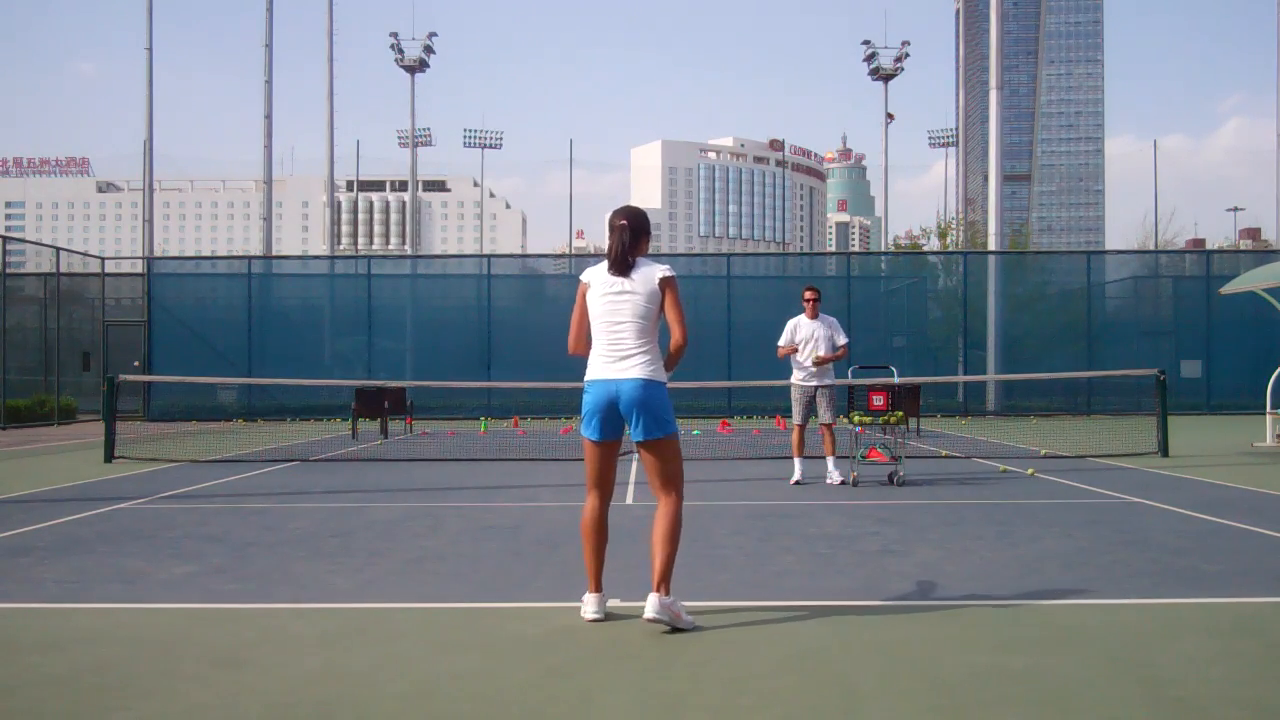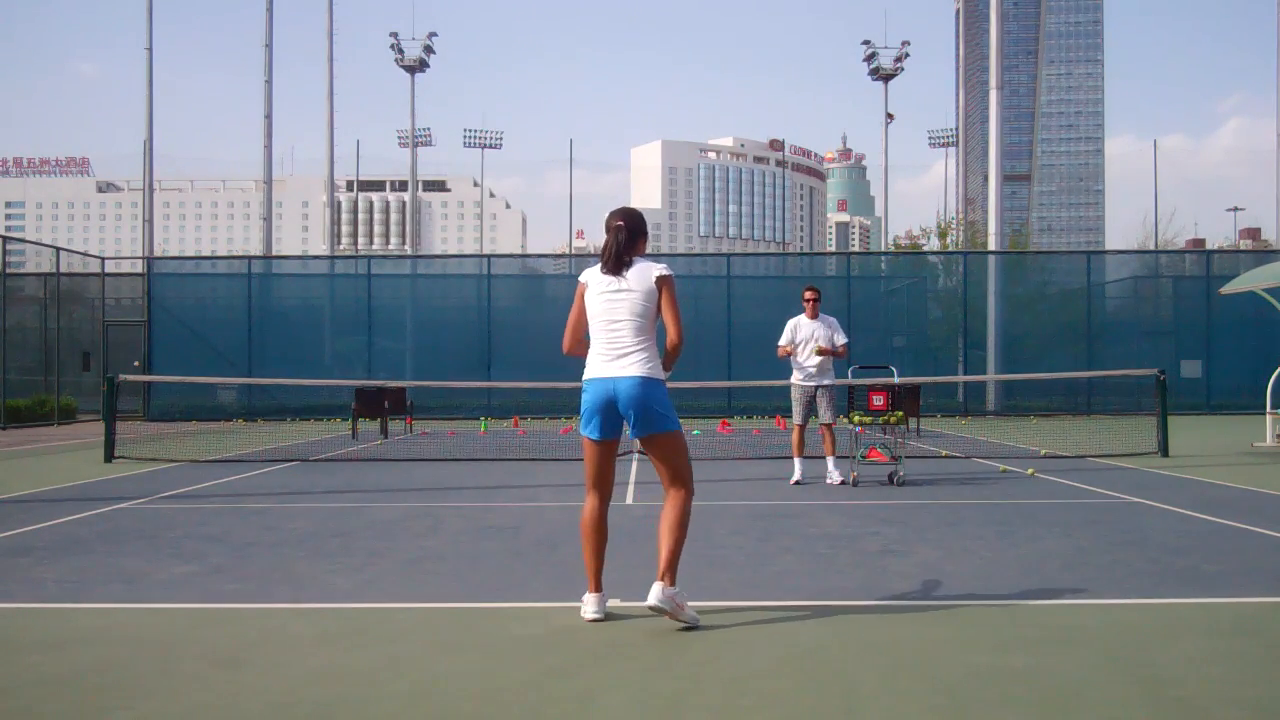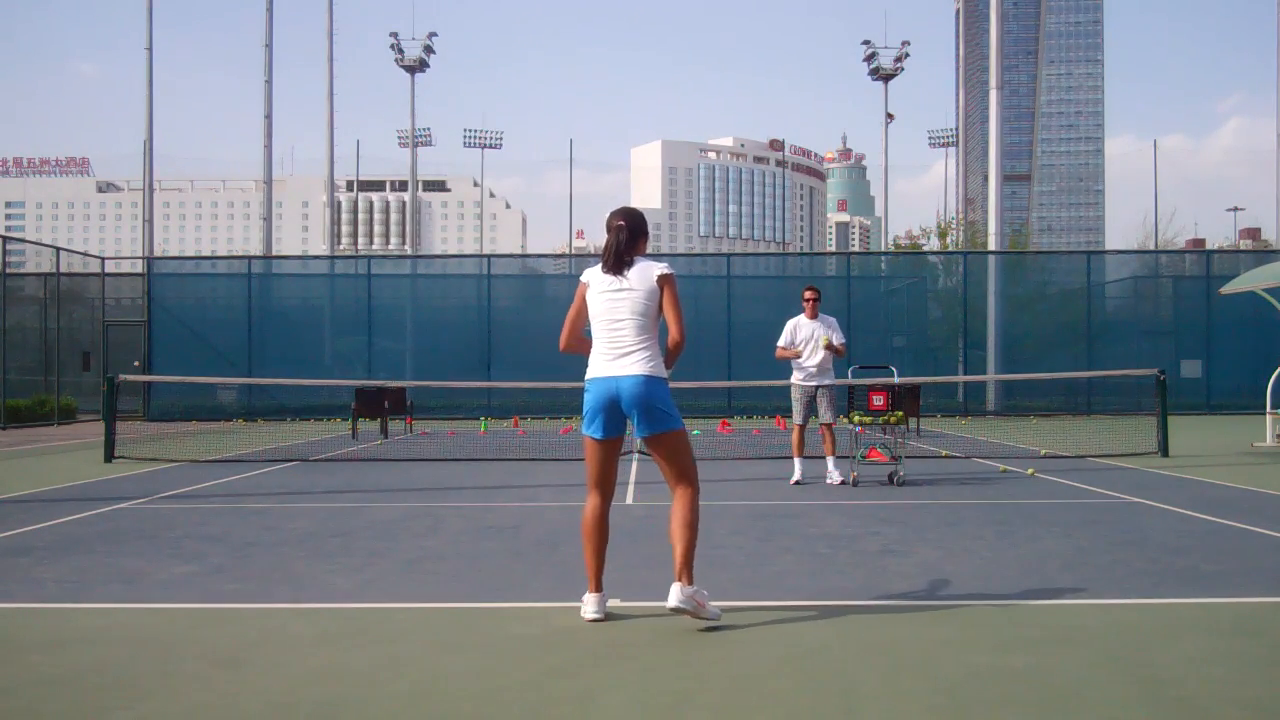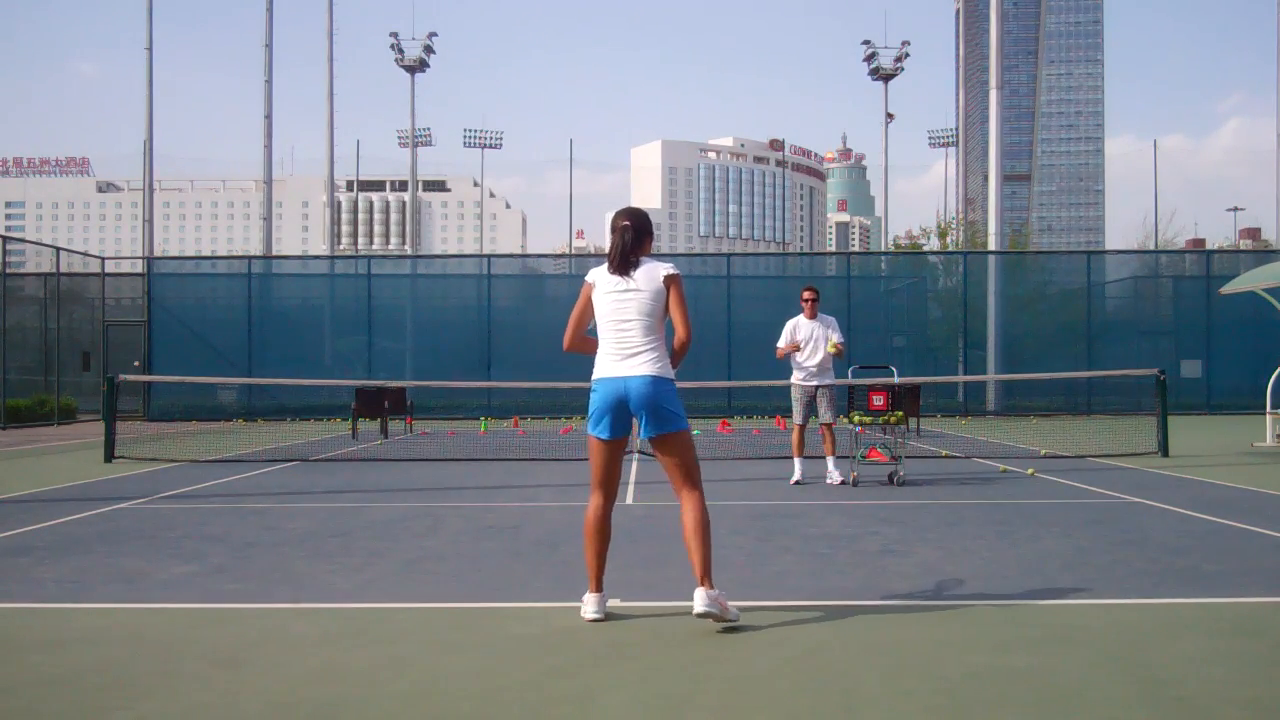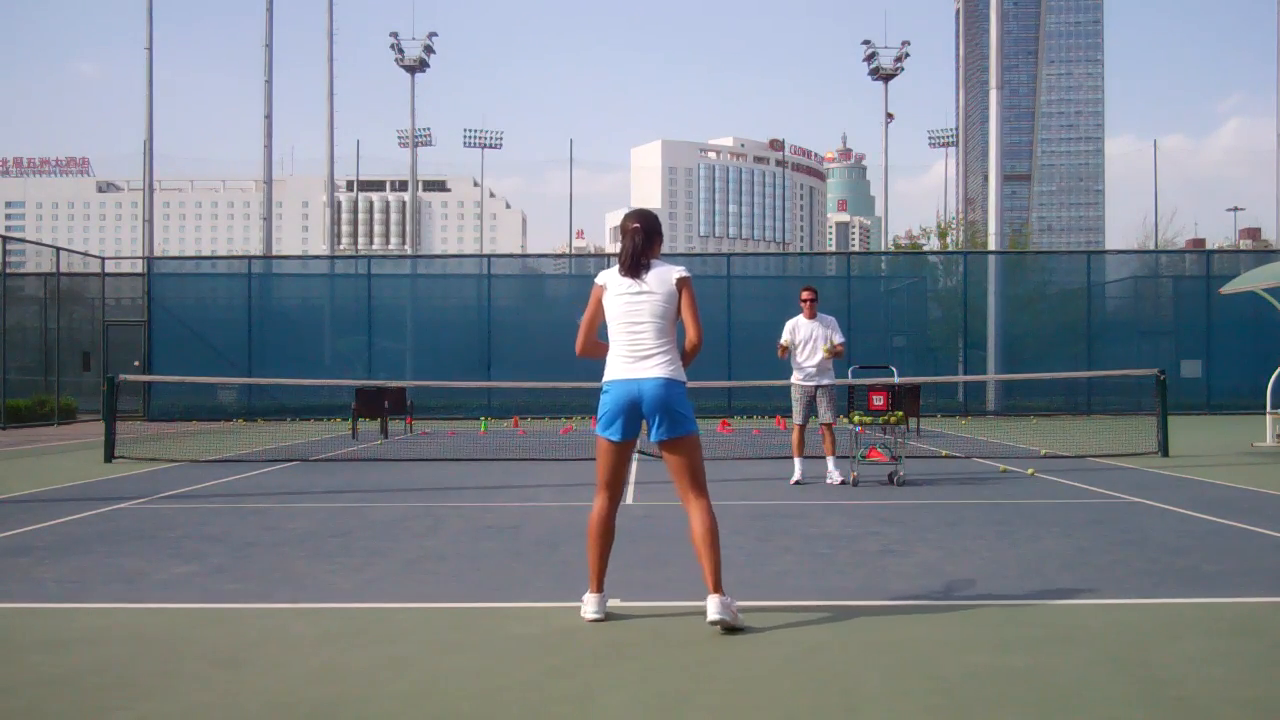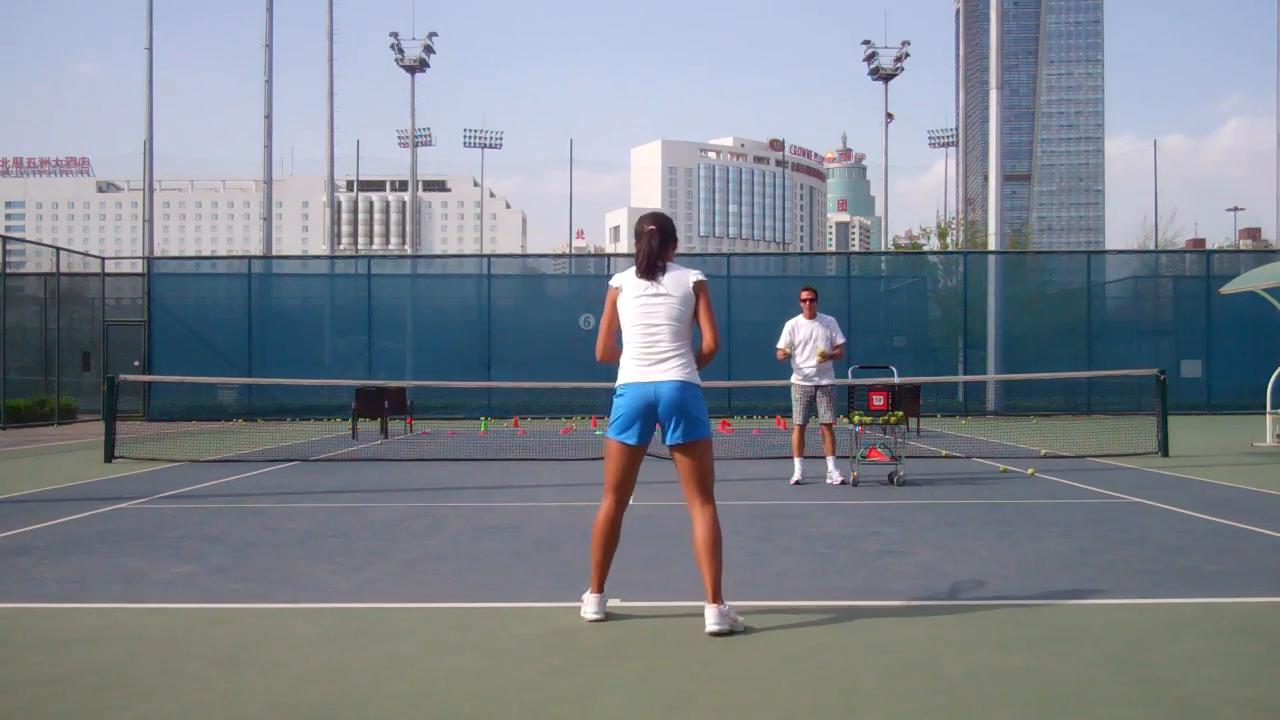
dt=0.1s
person 1, frame 1
left shoulder: (590, 277)
right shoulder: (660, 275)
left elbow: (575, 345)
right elbow: (679, 337)
left hip: (598, 386)
right hip: (643, 386)
left knee: (597, 496)
right knee: (669, 495)
left ankle: (594, 596)
right ankle: (660, 595)
person 1, frame 2
left shoulder: (588, 278)
right shoulder: (657, 273)
left elbow: (570, 345)
right elbow: (675, 335)
left hip: (596, 384)
right hip: (642, 384)
left knee: (596, 496)
right knee: (679, 487)
left ankle: (594, 596)
right ankle: (665, 584)
person 1, frame 3
left shoulder: (590, 278)
right shoulder: (659, 272)
left elbow: (567, 342)
right elbow: (677, 334)
left hip: (599, 384)
right hip: (645, 384)
left knee: (598, 496)
right knee: (685, 486)
left ankle: (593, 596)
right ankle: (683, 585)
person 1, frame 4
left shoulder: (595, 278)
right shoulder: (665, 273)
left elbow: (570, 341)
right elbow: (684, 335)
left hip: (606, 384)
right hip: (653, 384)
left knee: (601, 496)
right knee: (690, 490)
left ankle: (594, 596)
right ankle: (704, 590)
person 1, frame 5
left shoulder: (605, 280)
right shoulder: (677, 276)
left elbow: (585, 347)
right elbow: (695, 338)
left hip: (617, 388)
right hip: (665, 388)
left knee: (605, 498)
right knee: (696, 497)
left ankle: (594, 596)
right ankle: (716, 597)
person 1, frame 6
left shoulder: (620, 283)
right shoulder: (692, 279)
left elbow: (603, 352)
right elbow: (711, 343)
left hip: (632, 391)
right hip: (680, 391)
left knee: (613, 500)
right knee: (701, 503)
left ankle: (595, 596)
right ankle: (715, 607)
person 2, frame 1
left shoulder: (831, 323)
right shoulder: (794, 323)
left elbow: (844, 350)
right elbow: (780, 352)
left wrist: (830, 358)
right wrist: (788, 350)
left hip: (825, 381)
right hip: (801, 381)
left knee: (827, 425)
right knee: (798, 425)
left ankle: (832, 470)
right ankle: (798, 471)
person 2, frame 2
left shoulder: (831, 323)
right shoulder: (794, 323)
left elbow: (843, 350)
right elbow: (780, 351)
left wrist: (830, 352)
right wrist: (787, 351)
left hip: (825, 381)
right hip: (801, 381)
left knee: (827, 425)
right knee: (798, 425)
left ankle: (832, 470)
right ankle: (798, 471)
person 2, frame 3
left shoulder: (831, 322)
right shoulder: (793, 324)
left elbow: (842, 352)
right elbow: (778, 352)
left wrist: (834, 348)
right wrist: (789, 354)
left hip: (825, 382)
right hip: (801, 382)
left knee: (827, 425)
right knee: (799, 425)
left ankle: (832, 470)
right ankle: (797, 471)
person 2, frame 4
left shoulder: (830, 322)
right shoulder: (793, 324)
left elbow: (841, 351)
right elbow: (779, 352)
left wrist: (836, 349)
right wrist: (788, 349)
left hip: (825, 381)
right hip: (801, 381)
left knee: (827, 425)
right knee: (799, 425)
left ankle: (832, 470)
right ankle: (798, 471)
person 2, frame 5
left shoulder: (829, 322)
right shoulder: (792, 324)
left elbow: (841, 350)
right elbow: (782, 353)
left wrist: (833, 352)
right wrist: (782, 349)
left hip: (825, 381)
right hip: (801, 381)
left knee: (827, 425)
right knee: (799, 425)
left ankle: (832, 470)
right ankle: (798, 471)
person 2, frame 6
left shoulder: (829, 322)
right shoulder: (792, 325)
left elbow: (840, 351)
right elbow: (781, 354)
left wrist: (829, 355)
right wrist: (782, 354)
left hip: (825, 381)
right hip: (801, 381)
left knee: (827, 425)
right knee: (799, 425)
left ankle: (832, 470)
right ankle: (798, 471)
